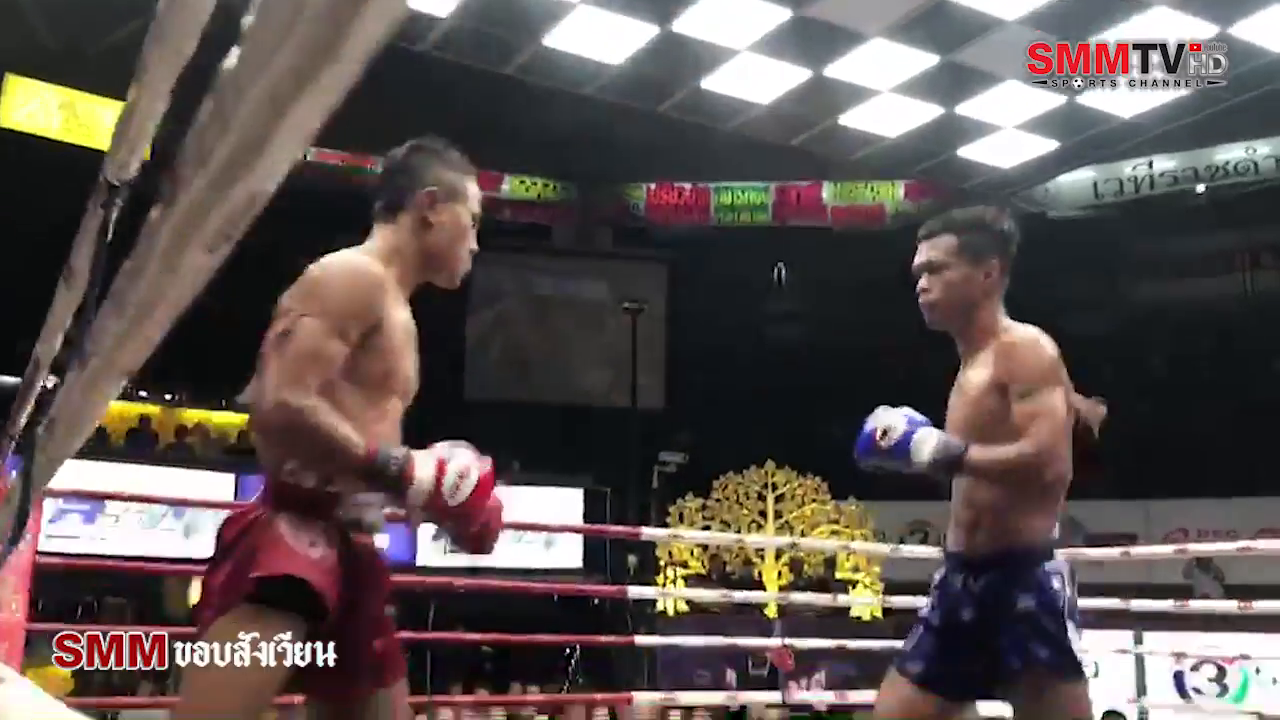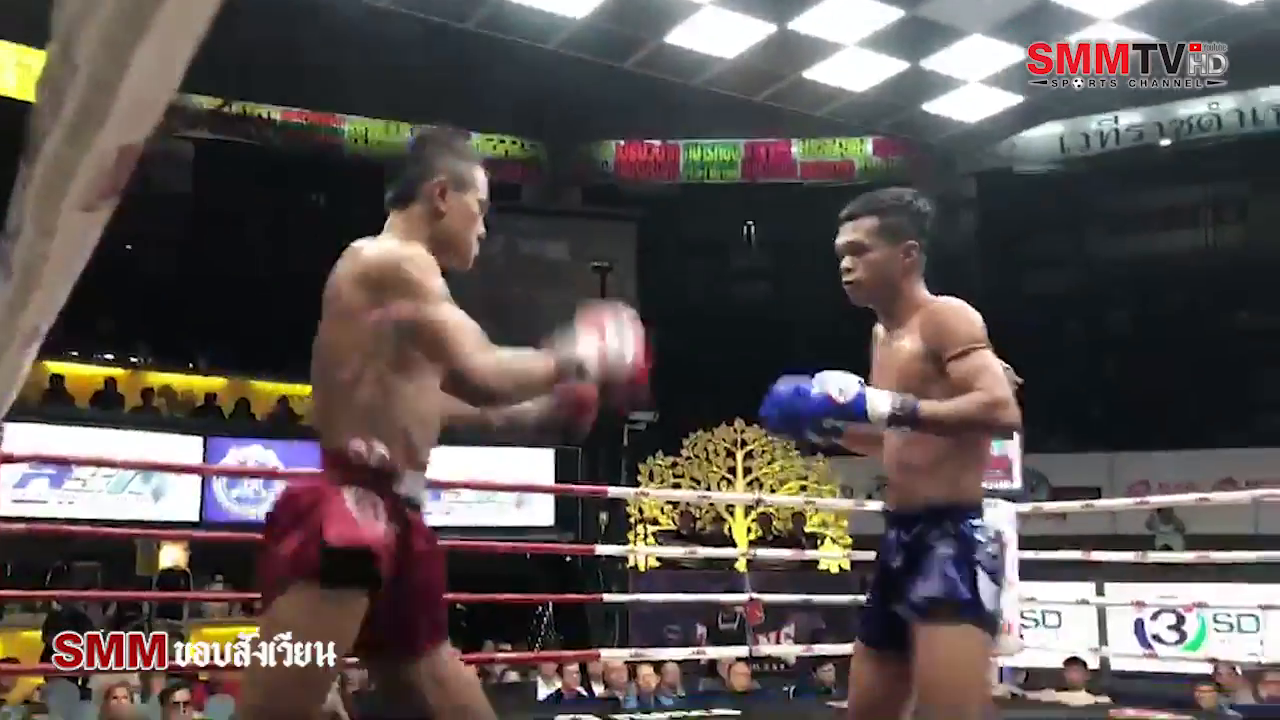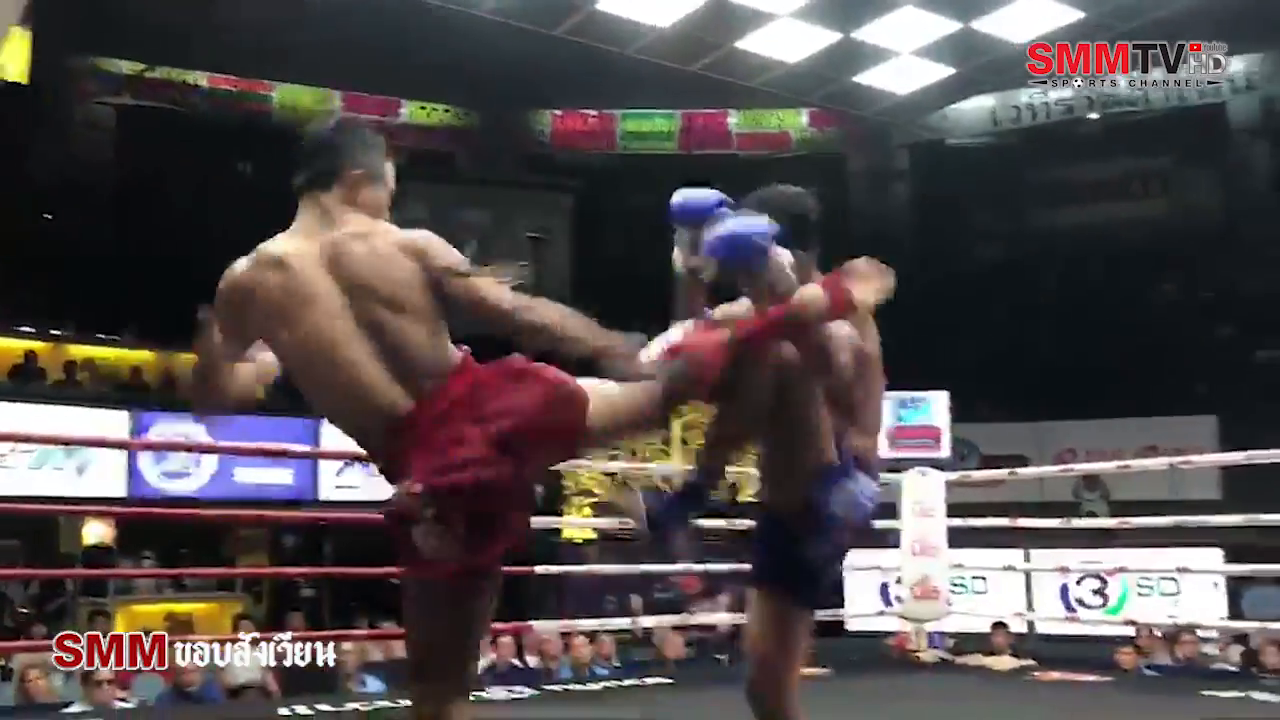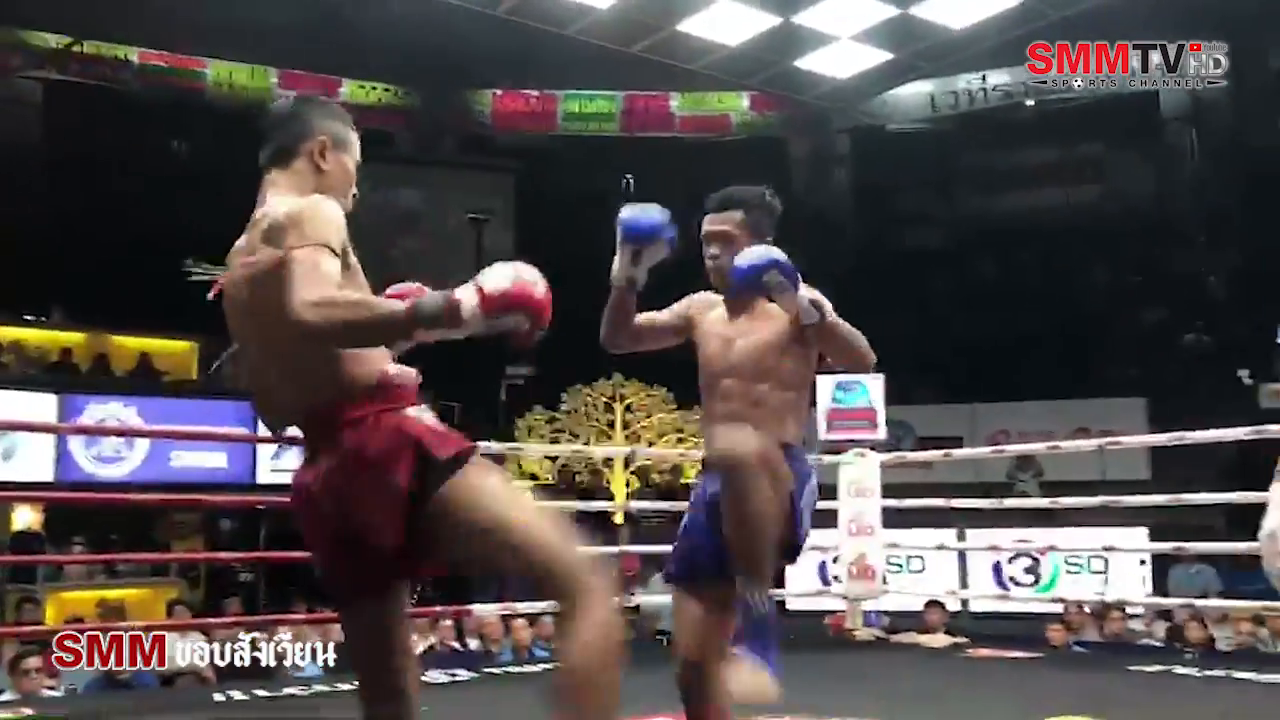
dt=0.3s
person 1, frame 1
left shoulder: (393, 310)
right shoulder: (352, 277)
right elbow: (279, 411)
left wrist: (433, 494)
right wrist: (404, 478)
left hip: (350, 560)
right hip: (292, 548)
person 1, frame 2
left shoulder: (378, 275)
right shoulder: (395, 264)
right elbow: (482, 375)
left wrist: (538, 412)
right wrist: (584, 358)
left hip: (391, 528)
right hip: (343, 525)
person 1, frame 3
left shoulder: (245, 278)
right shoulder: (399, 245)
left elbow: (213, 394)
right elbow: (520, 314)
right wrist: (632, 355)
left hip: (430, 481)
right hip: (493, 420)
right knee: (664, 384)
right ankle: (814, 307)
person 1, frame 4
left shoulder: (237, 263)
right shoulder: (308, 216)
right elbow: (312, 314)
right wrist: (461, 307)
left hip: (328, 478)
right hip: (391, 447)
right knee: (588, 588)
person 2, frame 1
left shoulder: (1024, 349)
right shoulder: (974, 360)
left elbow: (1049, 467)
left wrist: (939, 451)
left hip: (1019, 590)
right hip: (961, 589)
person 2, frame 2
left shoulder: (948, 318)
right shoulder: (884, 339)
left elbow: (1003, 414)
left wrist: (890, 408)
right wrist: (823, 420)
left hip: (951, 545)
right hip: (900, 545)
person 2, frame 3
right shoulder: (755, 308)
left elbow: (837, 374)
left wrist: (784, 290)
right wrist: (691, 267)
left hip: (833, 491)
right hip: (791, 504)
person 2, frame 4
left shoulder: (797, 304)
right shoulder: (700, 309)
left elbow: (859, 357)
right elbow: (619, 335)
left wrist: (802, 305)
right wrist: (627, 275)
left hip: (777, 475)
right hip: (714, 490)
left knee: (739, 445)
right knee: (693, 668)
left ankle: (757, 629)
